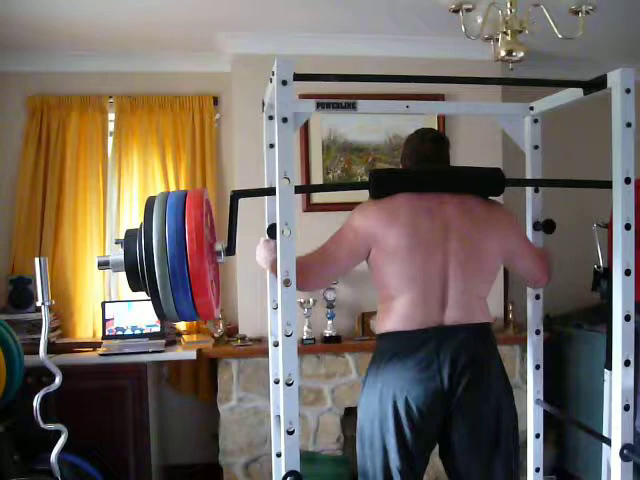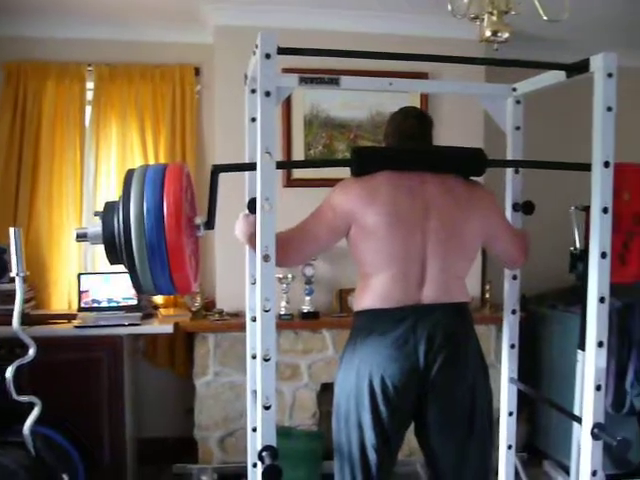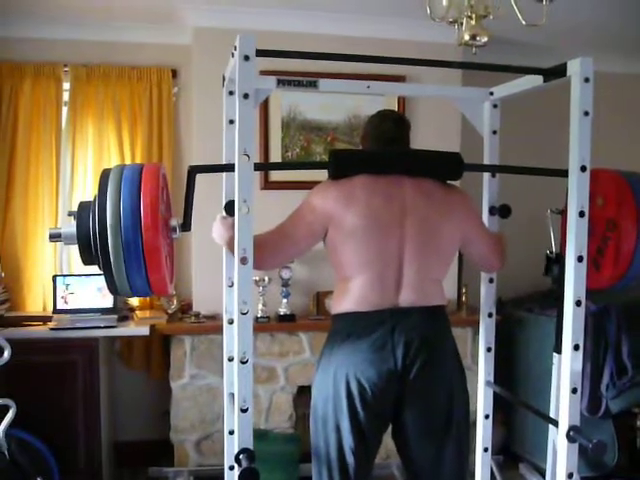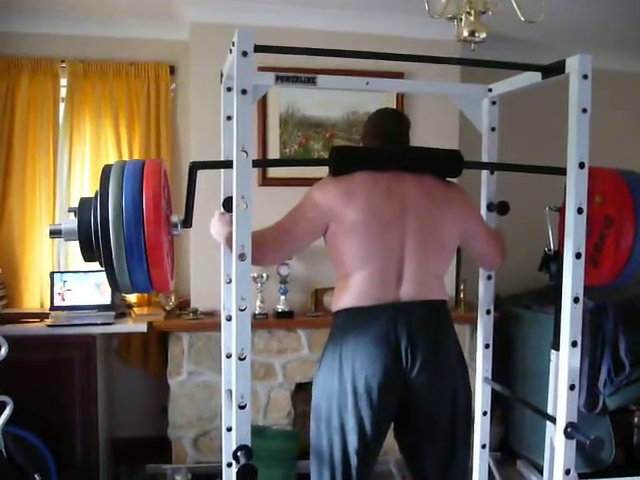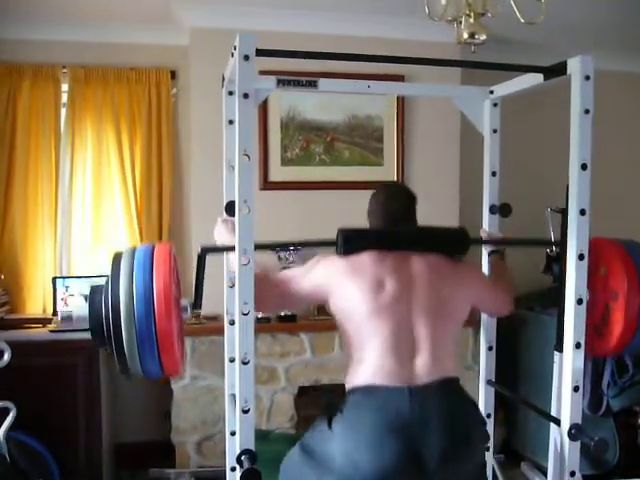
dt=1s
person 1, frame 1
left shoulder: (377, 215)
right shoulder: (493, 215)
left elbow: (308, 275)
right elbow: (539, 275)
left wrist: (270, 258)
right wrist: (543, 245)
left hip: (403, 360)
right hip: (477, 357)
person 1, frame 2
left shoulder: (358, 192)
right shoulder: (474, 195)
left elbow: (287, 251)
right elbow: (517, 256)
left wrist: (249, 234)
right wrist: (522, 226)
left hip: (380, 339)
right hip: (454, 337)
person 1, frame 3
left shoulder: (336, 195)
right shoulder: (451, 199)
left elbow: (265, 254)
right elbow: (493, 260)
left wrist: (227, 236)
right wrist: (498, 228)
left hip: (358, 342)
right hip: (431, 341)
person 1, frame 4
left shoulder: (337, 192)
right shoulder: (450, 195)
left elbow: (264, 250)
right elbow: (494, 257)
left wrist: (225, 232)
right wrist: (497, 227)
left hip: (360, 338)
right hip: (433, 336)
person 1, frame 5
left shoulder: (340, 269)
right shoulder: (457, 272)
left elbow: (262, 293)
right elbow: (505, 302)
left wrist: (231, 242)
right wrist: (496, 253)
left hip: (374, 418)
right hip: (448, 418)
